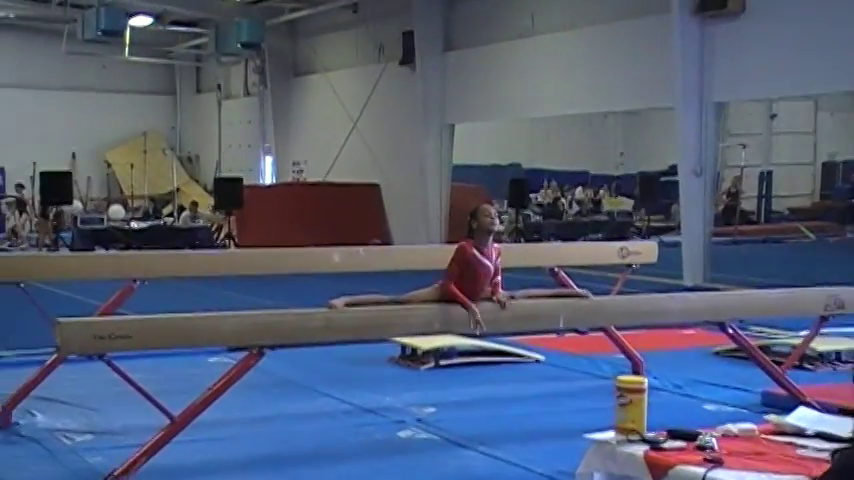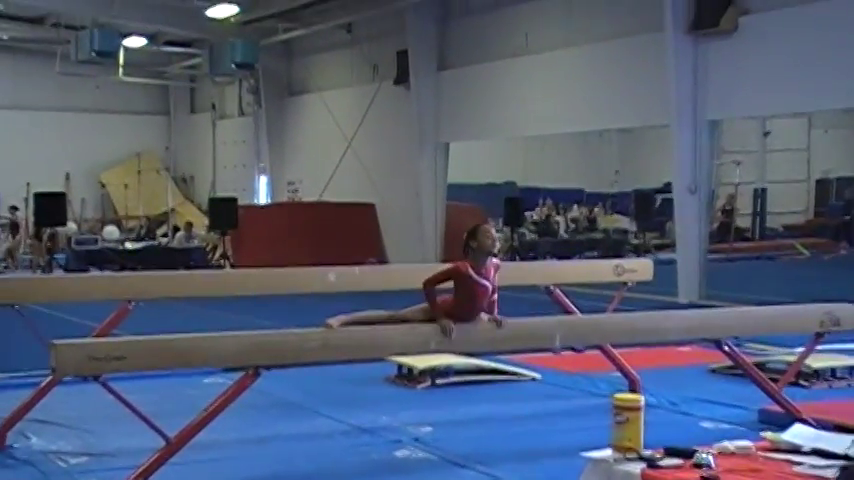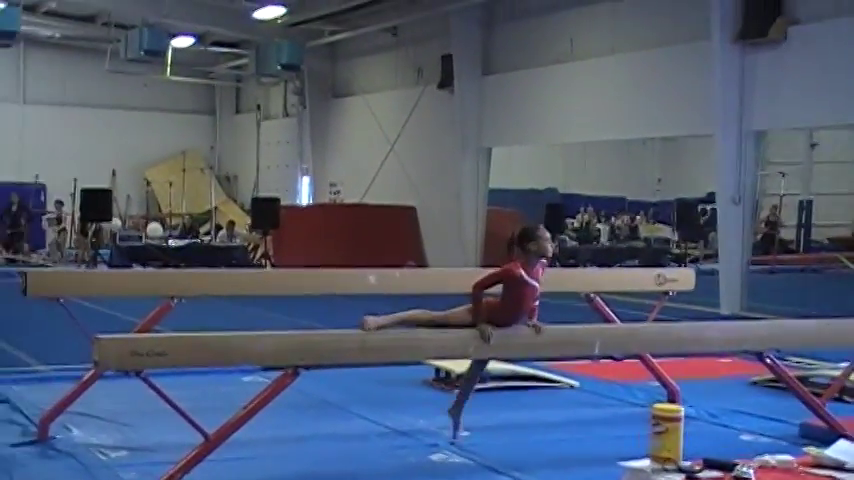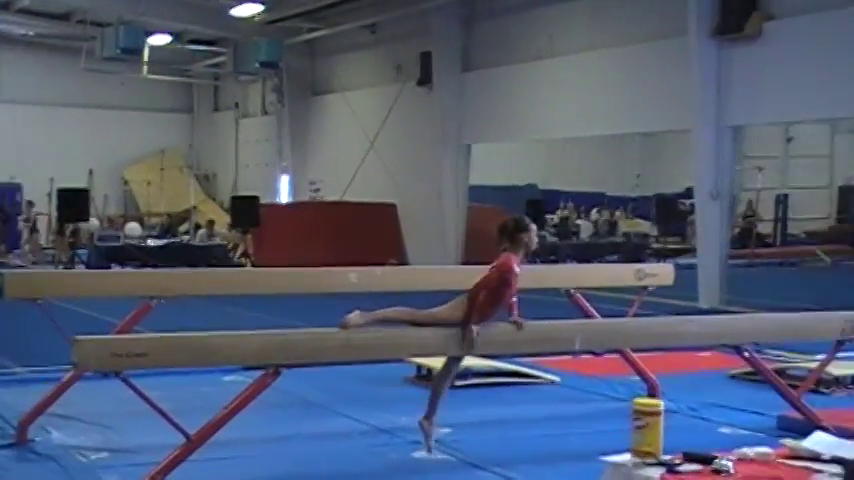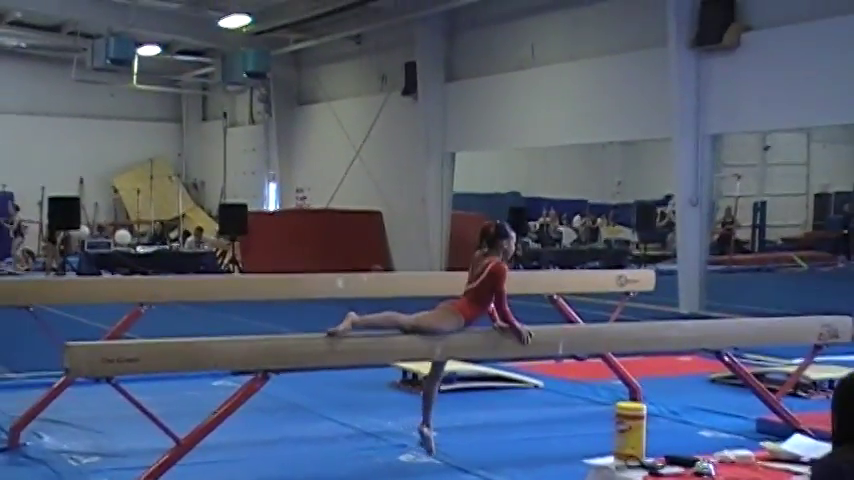
dt=0.3s
person 1, frame 1
left shoulder: (496, 250)
right shoulder: (464, 249)
left elbow: (496, 276)
right elbow: (449, 284)
left wrist: (497, 292)
right wrist: (471, 308)
left hip: (476, 297)
right hip: (445, 294)
left knee: (514, 296)
right knee: (399, 299)
right ankle: (347, 300)
person 1, frame 2
left shoulder: (495, 265)
right shoulder: (462, 269)
right elbow: (429, 286)
left wrist: (493, 314)
right wrist: (439, 318)
left hip: (470, 318)
right hip: (447, 312)
right knee: (394, 317)
right ankle: (344, 318)
person 1, frame 3
left shoulder: (541, 266)
right shoulder: (514, 271)
right elbow: (477, 287)
left wrist: (532, 319)
right wrist: (480, 323)
left hip: (502, 322)
right hip: (489, 314)
left knee: (479, 365)
right knee: (436, 318)
left ankle: (457, 410)
right ankle: (383, 320)
person 1, frame 4
left shoulder: (512, 259)
right shoulder: (507, 263)
left elbow: (508, 289)
right elbow: (476, 292)
left wrist: (513, 315)
right wrist: (467, 326)
left hip: (473, 314)
right hip: (468, 310)
left knee: (450, 369)
right knee: (419, 317)
right ankle: (366, 317)
person 1, frame 5
left shoulder: (480, 258)
right shoulder: (499, 267)
right elbow: (501, 306)
left wrist: (498, 322)
right wrist: (516, 326)
left hip: (452, 310)
right hip: (456, 316)
left knee: (436, 374)
right knee: (408, 323)
left ankle: (426, 425)
right ankle: (357, 321)
